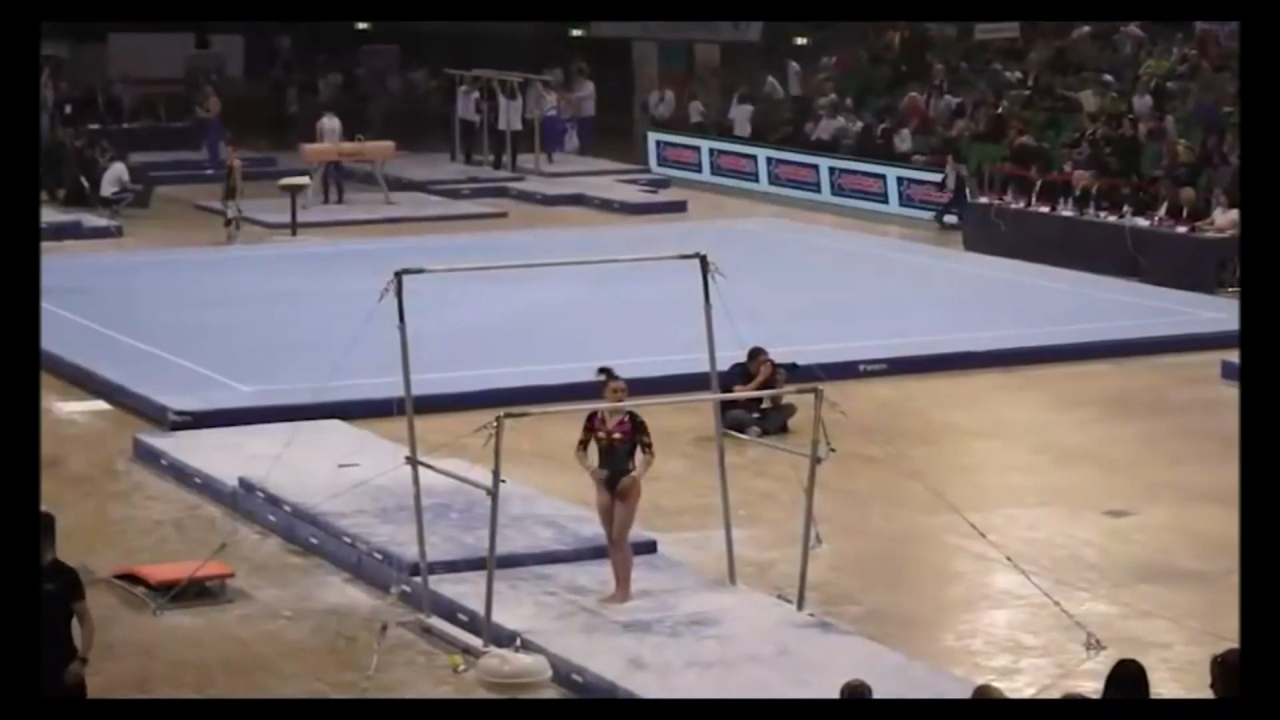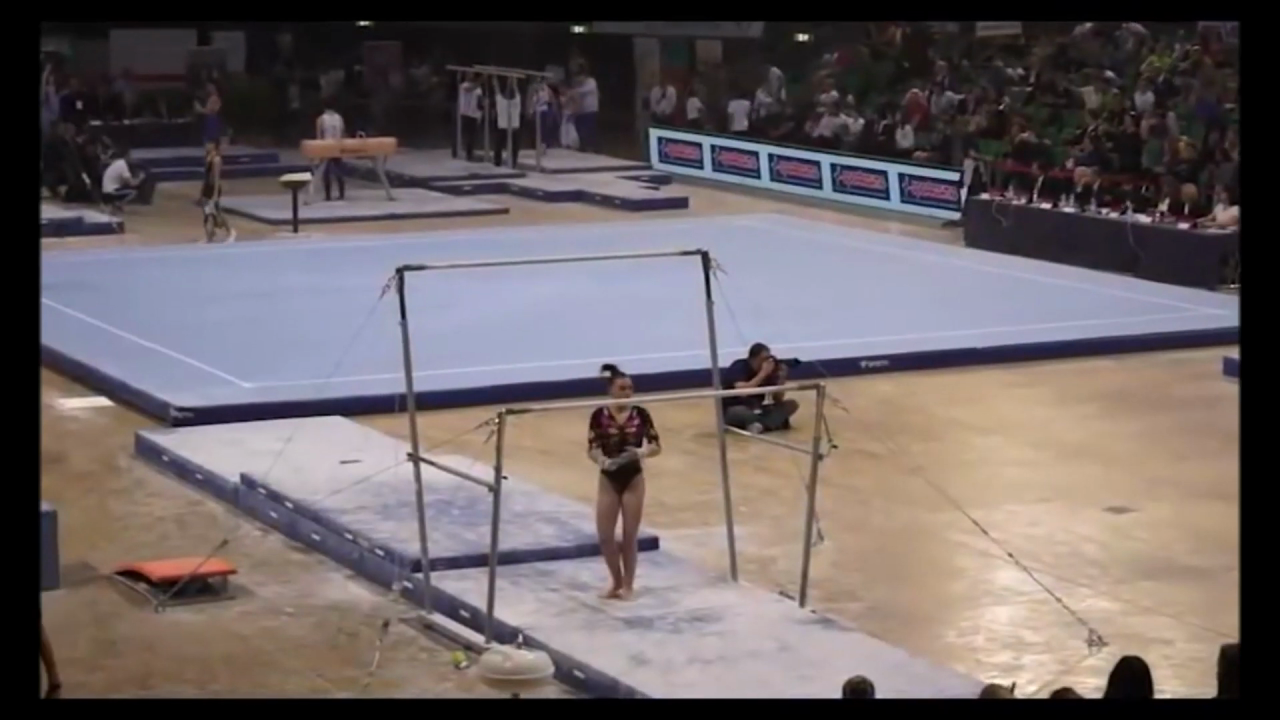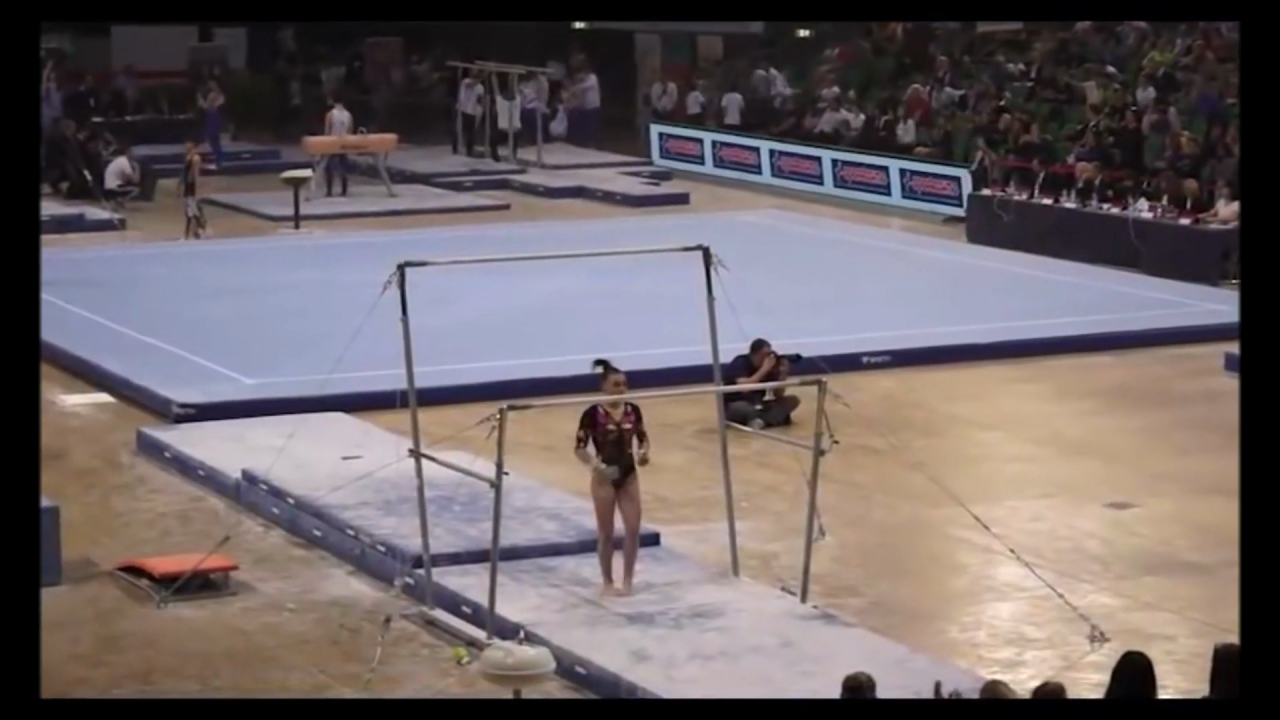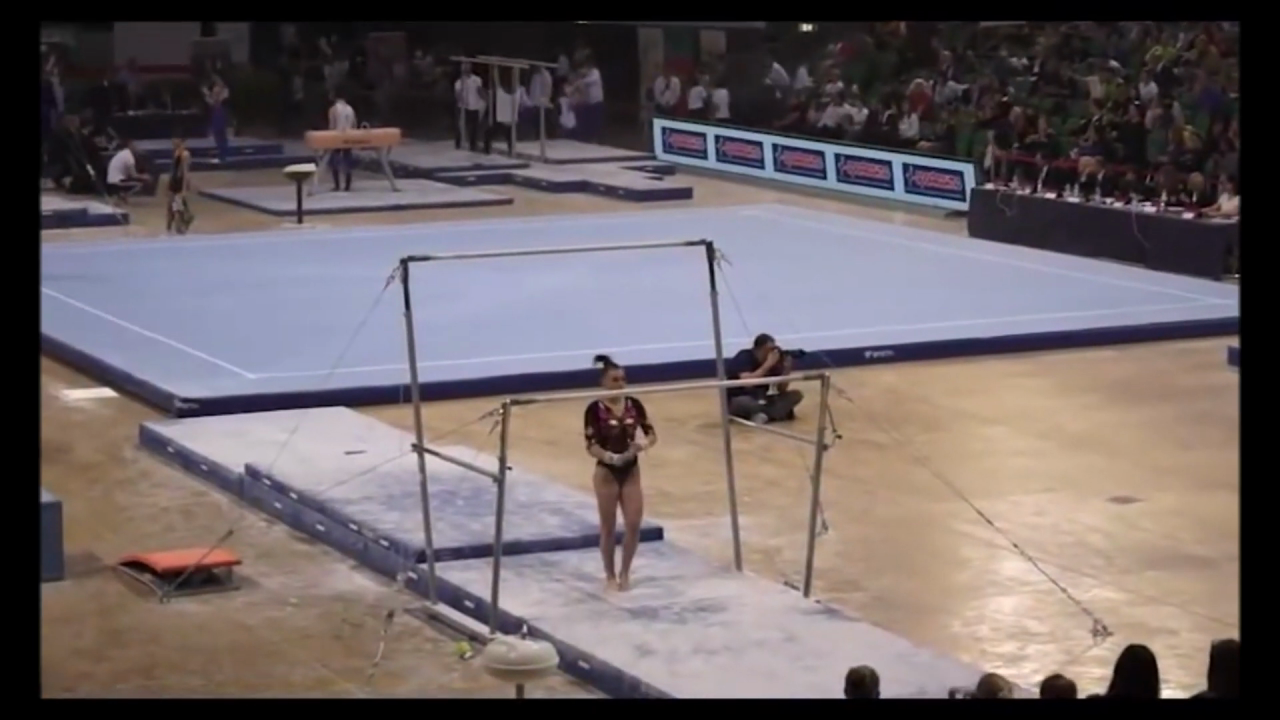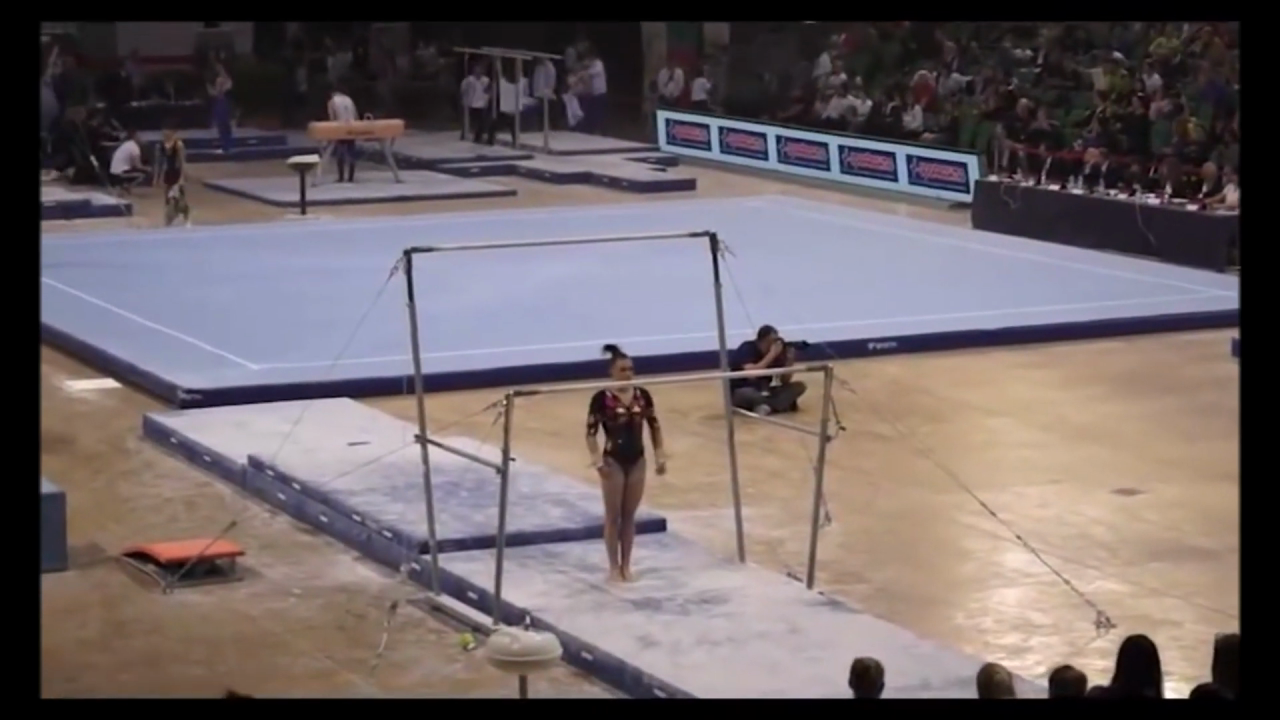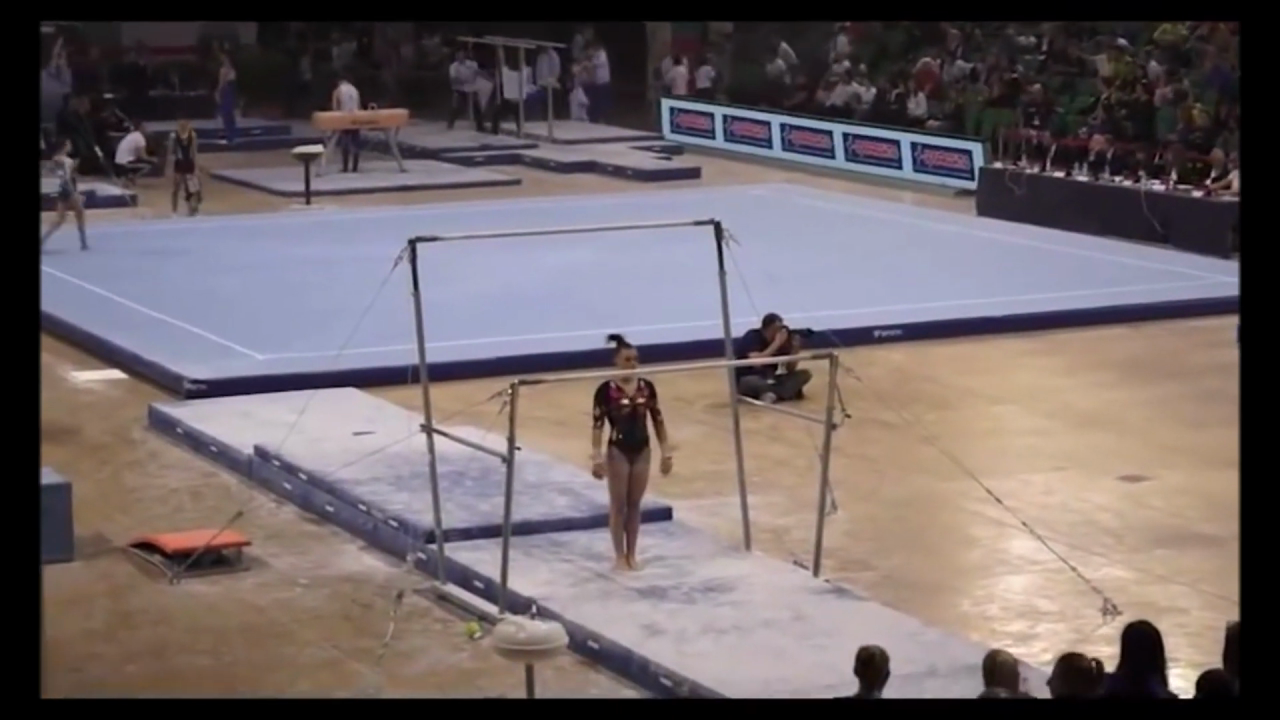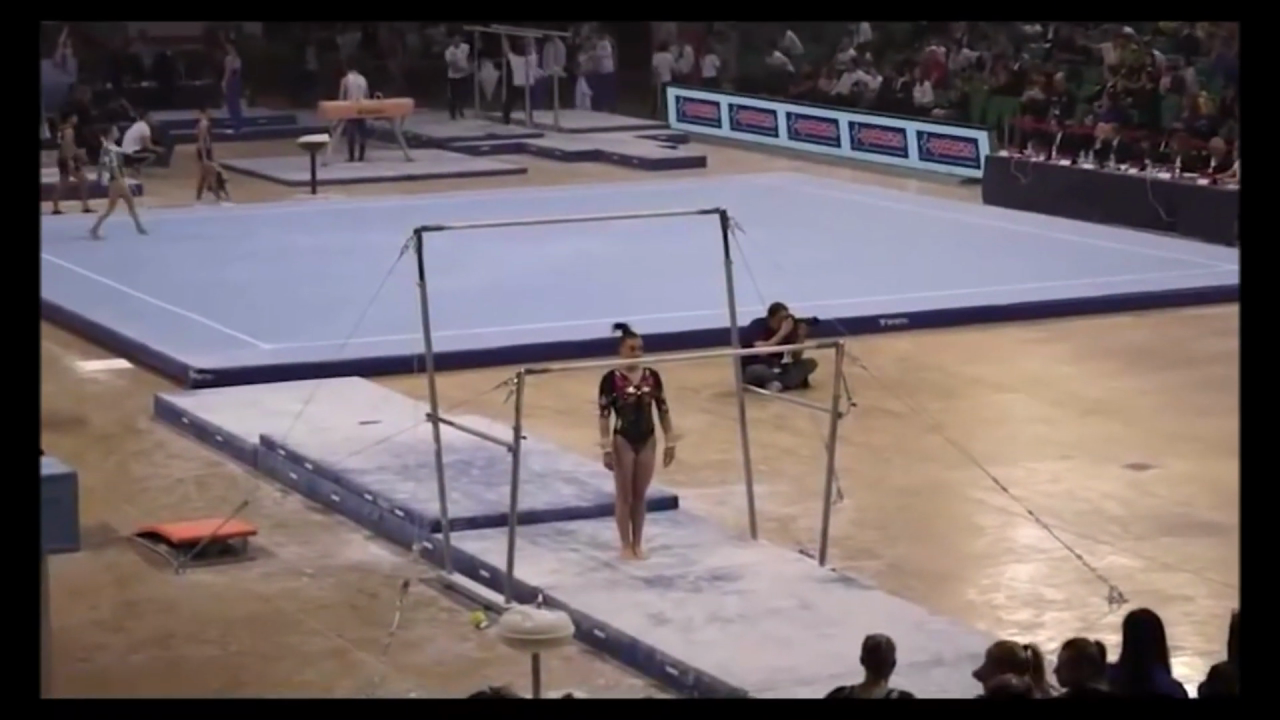
dt=0.5s
person 1, frame 1
left shoulder: (634, 420)
right shoulder: (594, 419)
left elbow: (649, 453)
right elbow: (580, 451)
left wrist: (637, 475)
right wrist: (591, 468)
left hip: (627, 483)
right hip: (604, 483)
left knee: (620, 538)
right knee: (612, 539)
left ankle: (624, 590)
right ankle: (618, 588)
person 1, frame 2
left shoulder: (641, 414)
right shoulder: (599, 416)
left elbow: (656, 446)
right elbow: (592, 449)
left wrist: (640, 452)
right wrist: (603, 461)
left hip: (634, 479)
right hip: (608, 481)
left knee: (630, 537)
right knee: (604, 536)
left ankle: (628, 586)
right ankle: (616, 580)
person 1, frame 3
left shoulder: (633, 410)
right shoulder: (592, 414)
left elbow: (643, 440)
right elbow: (580, 448)
left wrist: (644, 454)
right wrist: (598, 467)
left hip: (629, 476)
right hip: (604, 478)
left knee: (633, 530)
right knee: (606, 534)
left ankle: (628, 579)
right ankle: (607, 582)
person 1, frame 4
left shoulder: (635, 405)
right shoulder: (595, 410)
left elbow: (652, 434)
right elbow: (591, 446)
left wrist: (642, 444)
right wrist: (613, 457)
left hip: (631, 471)
right hip: (607, 472)
left knee: (634, 524)
right knee: (608, 527)
left ankle: (625, 573)
right ankle: (610, 576)
person 1, frame 5
left shoulder: (643, 396)
right shoulder: (602, 398)
left elbow: (654, 427)
right elbow: (591, 433)
left wrist: (660, 456)
right wrist: (598, 462)
left hip: (637, 461)
right hip: (613, 461)
left knee: (629, 516)
right knee: (613, 516)
left ankle: (626, 565)
right ankle: (614, 567)
person 1, frame 6
left shoulder: (647, 387)
right shoulder: (606, 390)
left elbow: (658, 420)
right elbow: (598, 426)
left wrist: (666, 453)
right wrist: (597, 458)
left hip: (642, 451)
right hip: (618, 452)
left knee: (635, 506)
right knee: (618, 506)
left ankle: (632, 554)
right ankle: (619, 556)
person 1, frame 7
left shoulder: (652, 376)
right shoulder: (611, 379)
left elbow: (663, 410)
right elbow: (604, 415)
left wrist: (670, 441)
right wrist: (606, 448)
left hip: (647, 440)
right hip: (623, 441)
left knee: (640, 495)
right knee: (624, 495)
left ankle: (638, 543)
right ankle: (626, 545)
